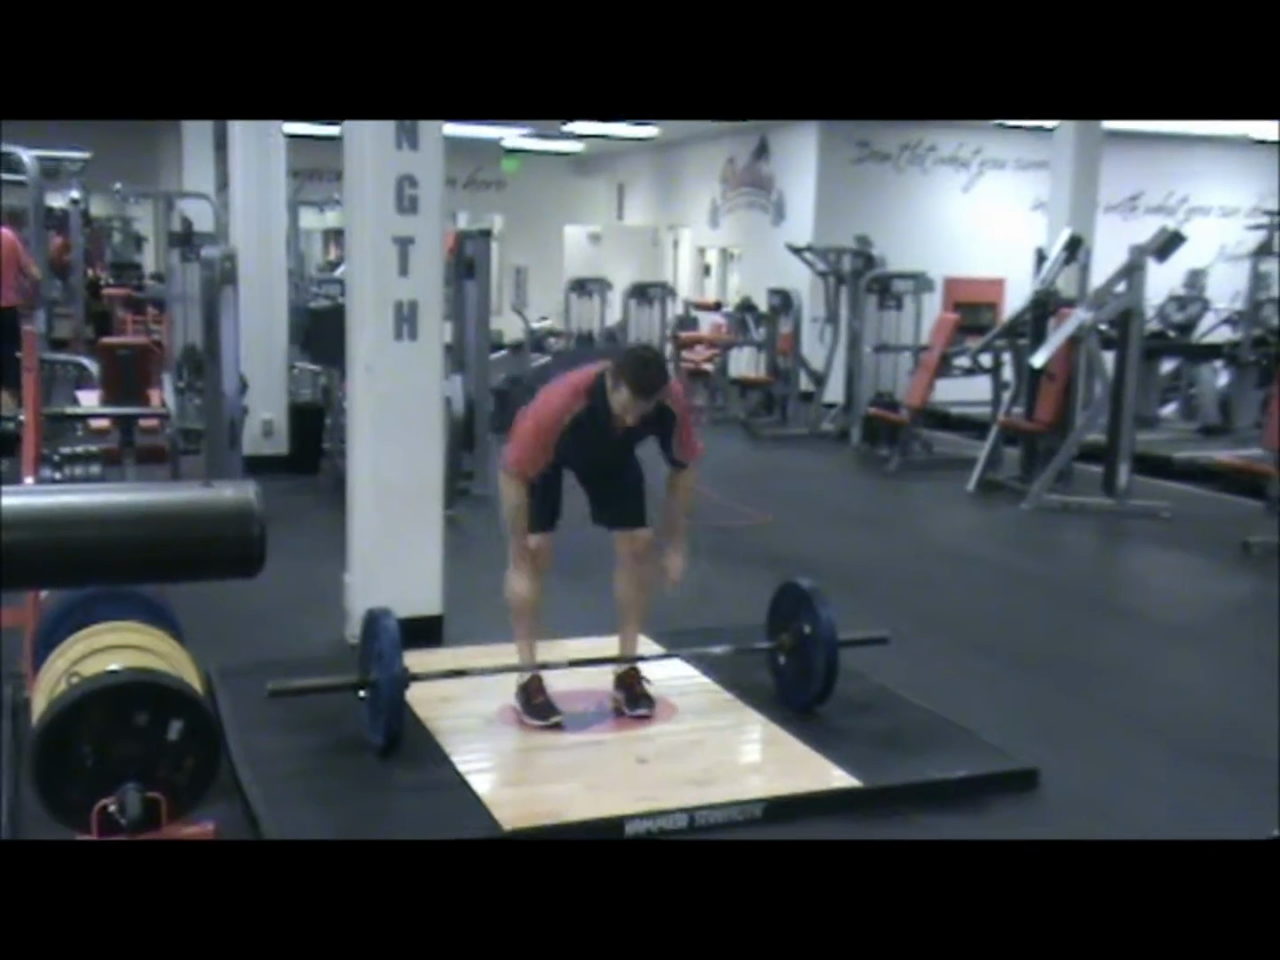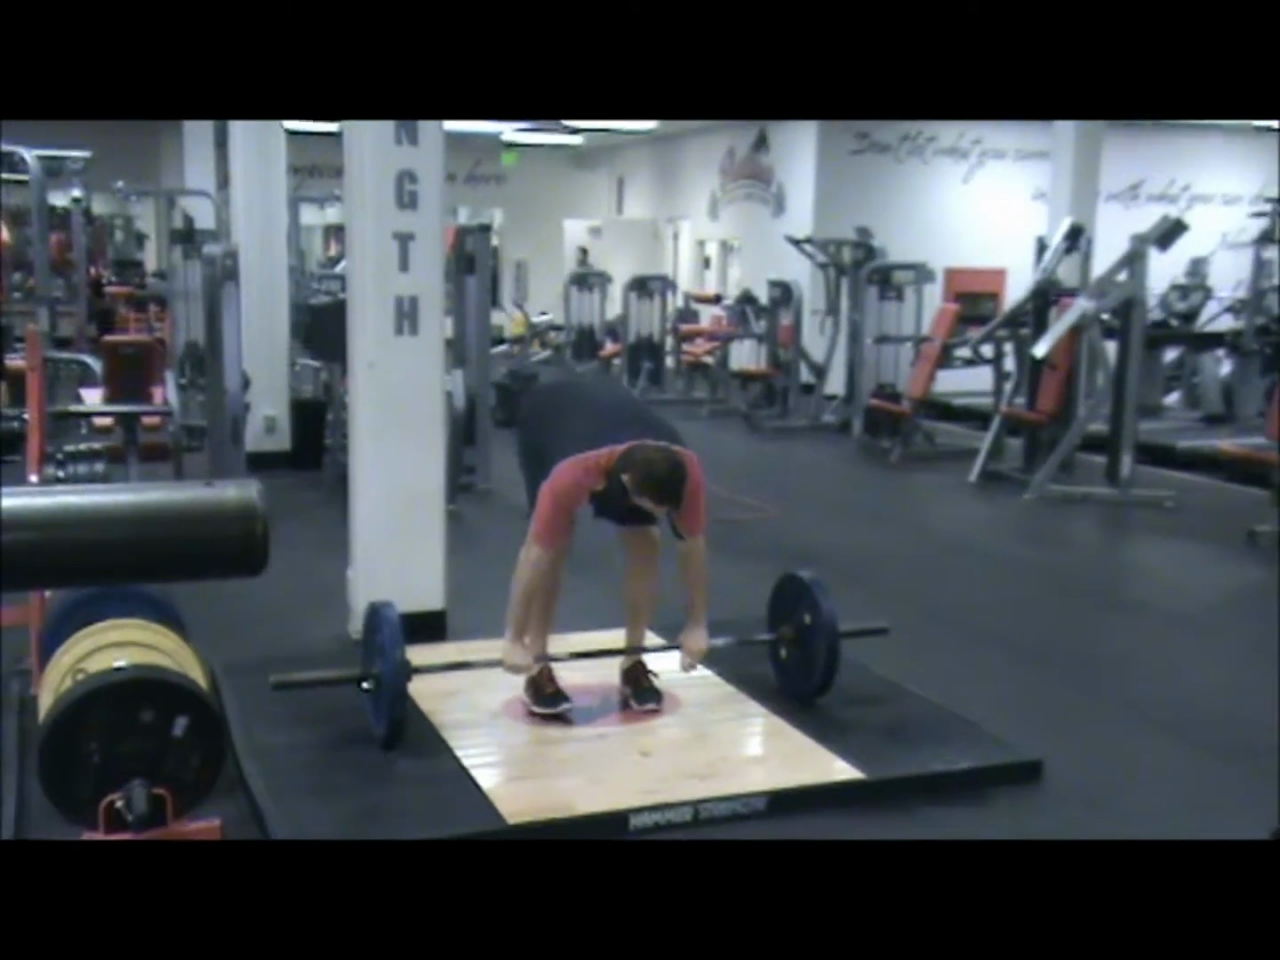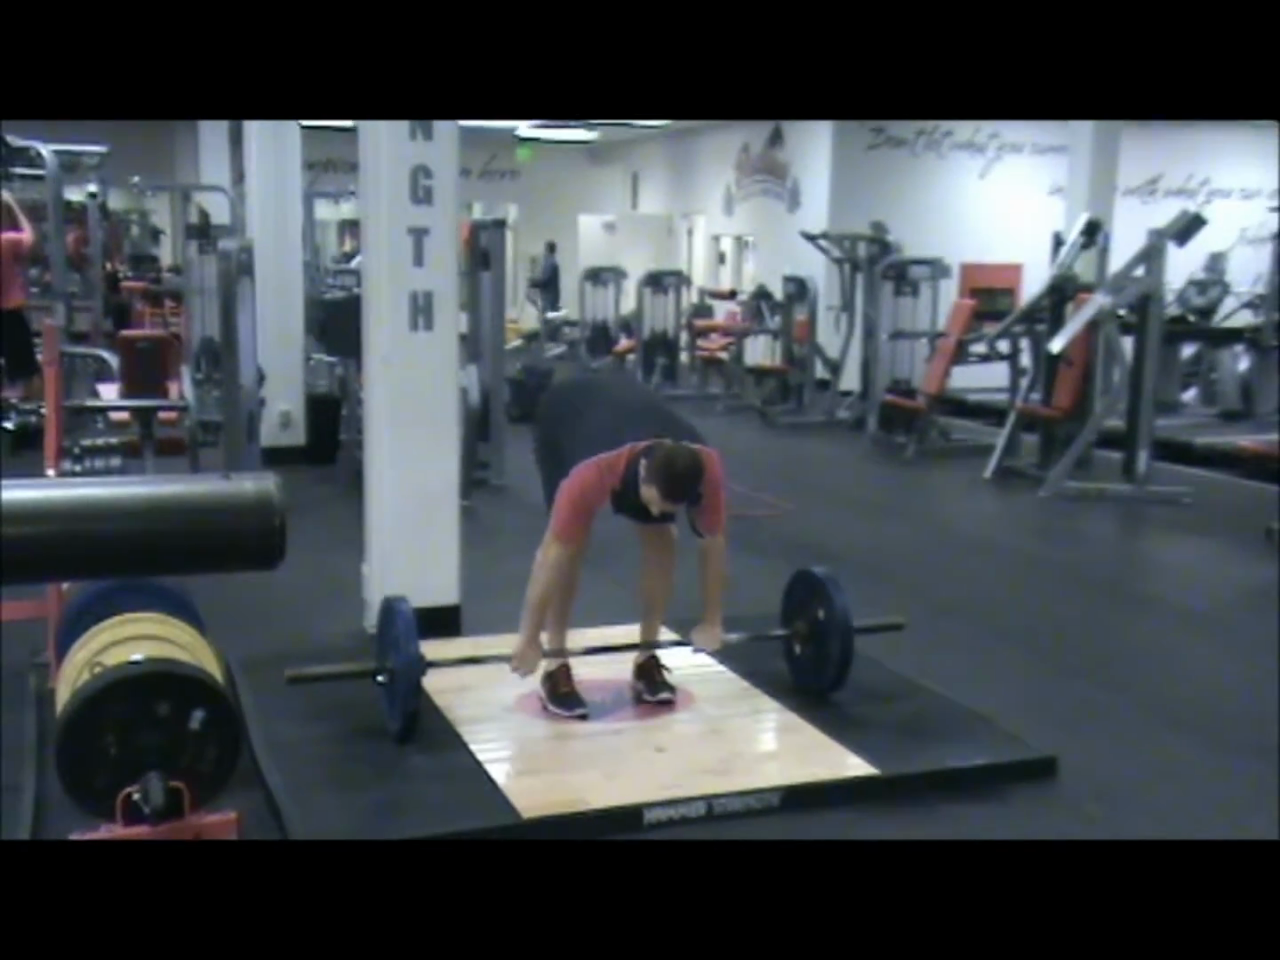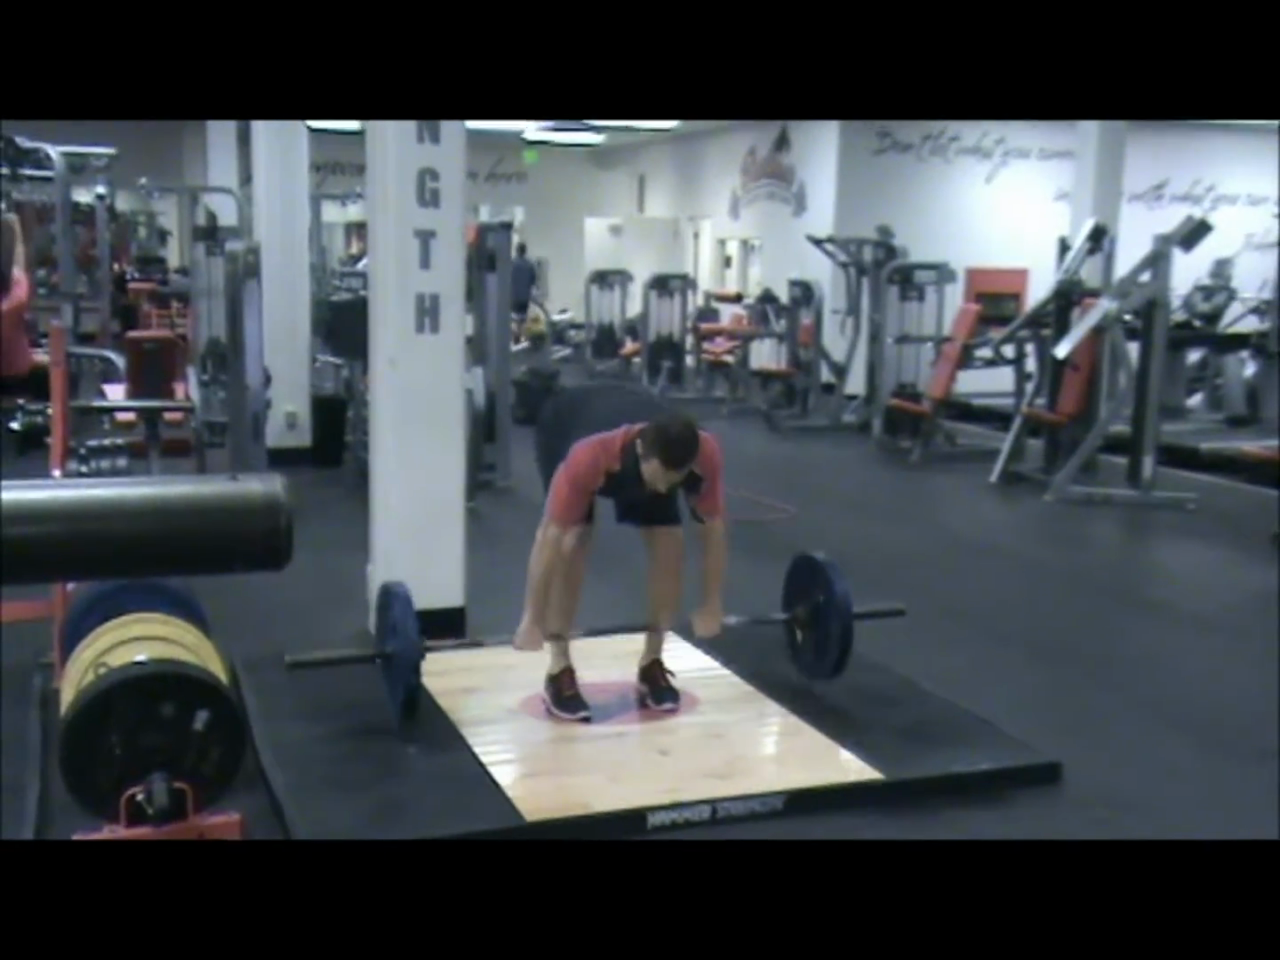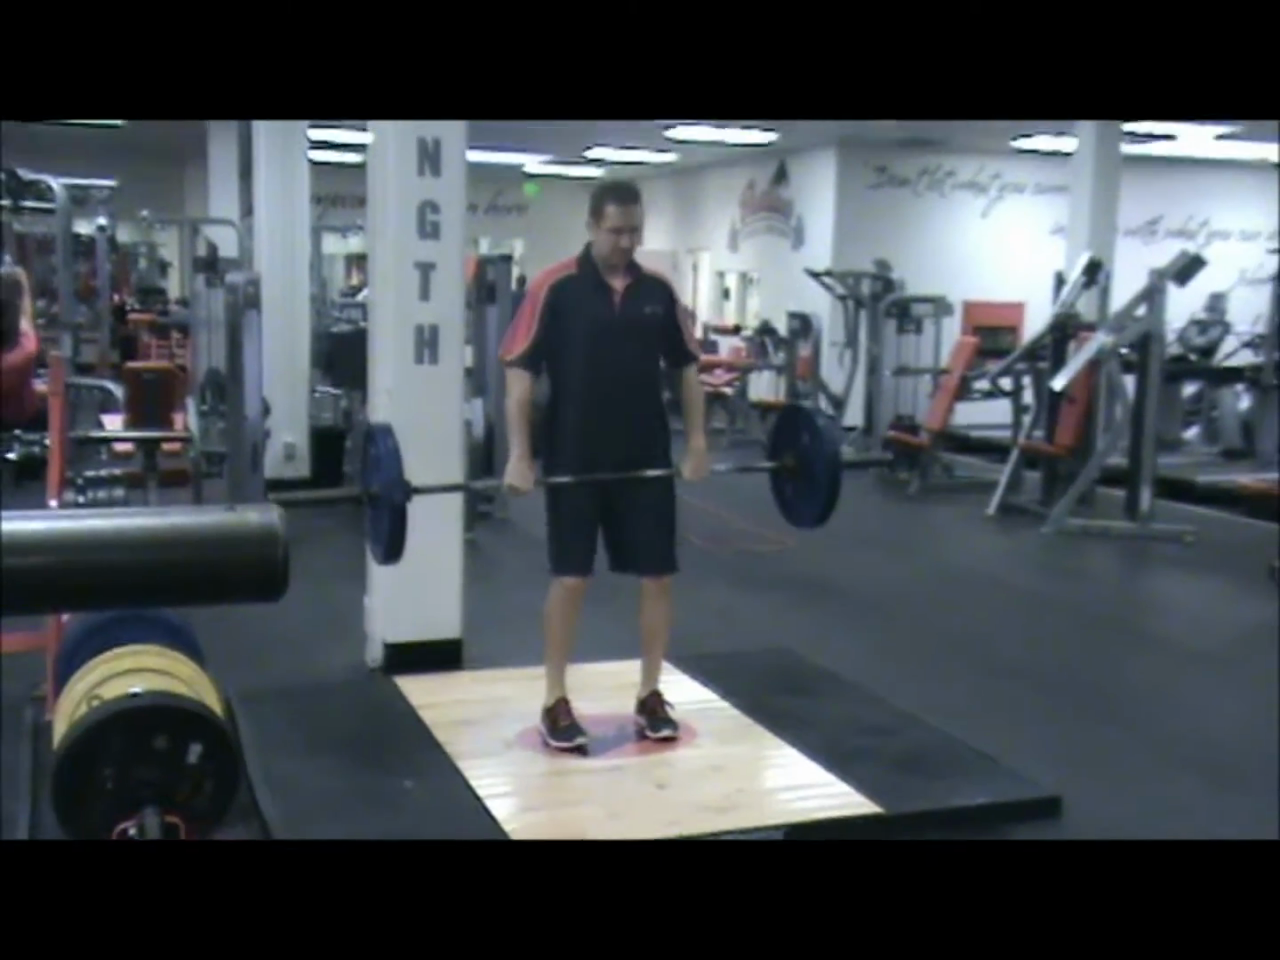
dt=1s
person 1, frame 1
left shoulder: (673, 401)
right shoulder: (559, 402)
left elbow: (683, 465)
right elbow: (512, 474)
left wrist: (675, 545)
right wrist: (516, 565)
left hip: (610, 452)
right hip: (537, 453)
left knee: (636, 542)
right knee: (536, 545)
left ankle: (626, 669)
right ankle: (528, 678)
person 1, frame 2
left shoulder: (685, 469)
right shoulder: (574, 473)
left elbow: (692, 544)
right elbow: (534, 553)
left wrist: (696, 625)
right wrist: (514, 640)
left knee: (646, 542)
right knee: (554, 546)
left ankle: (633, 664)
right ankle: (538, 673)
person 1, frame 3
left shoulder: (706, 468)
right shoulder: (594, 472)
left elbow: (713, 541)
right elbow: (552, 553)
left wrist: (712, 622)
right wrist: (528, 640)
left knee: (663, 540)
right knee: (571, 545)
left ankle: (647, 660)
right ankle: (555, 669)
person 1, frame 4
left shoulder: (704, 454)
right shoulder: (589, 456)
left elbow: (712, 526)
right elbow: (550, 535)
left wrist: (711, 606)
right wrist: (533, 620)
right hip: (561, 426)
left knee: (669, 542)
right knee: (574, 541)
left ankle: (651, 666)
right ankle: (559, 673)
person 1, frame 5
left shoulder: (658, 291)
right shoulder: (554, 287)
left elbow: (685, 365)
right elbow: (520, 369)
left wrist: (696, 439)
right wrist: (519, 455)
left hip: (646, 459)
right hip: (573, 460)
left knee: (658, 578)
right knee: (570, 579)
left ankle: (649, 697)
right ankle: (555, 702)
